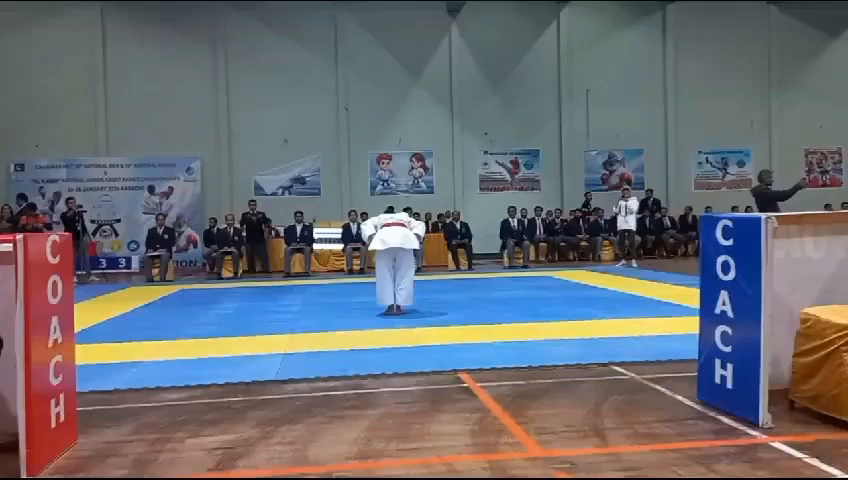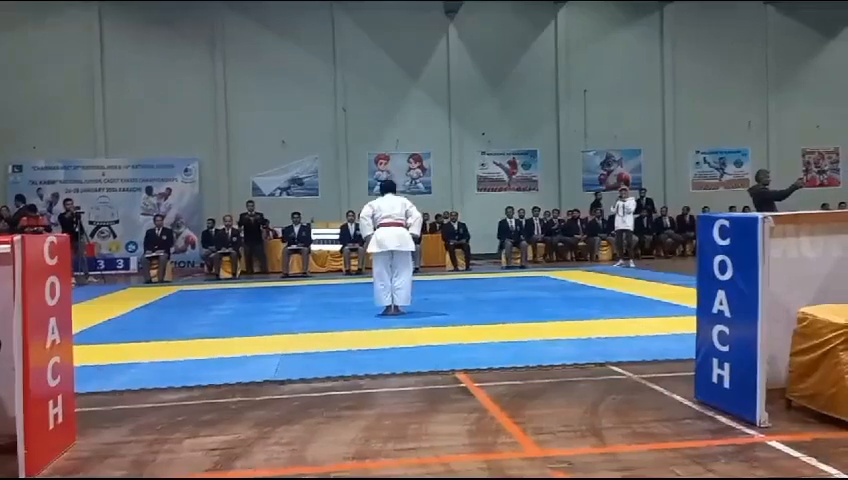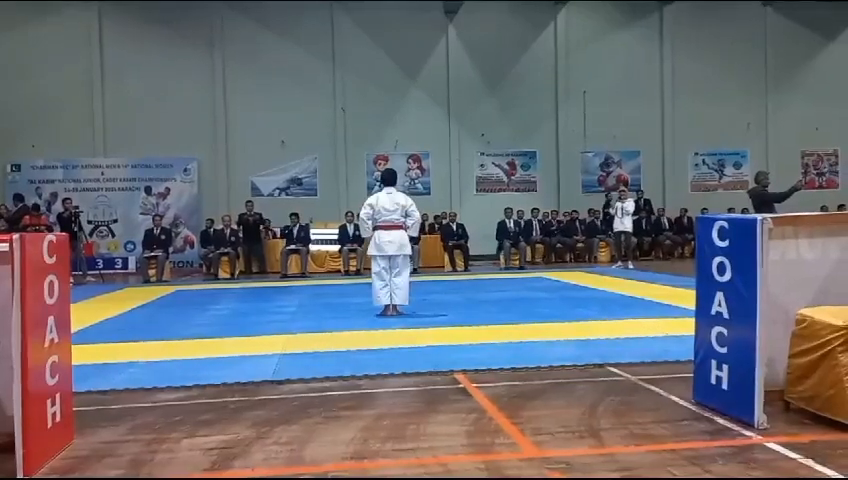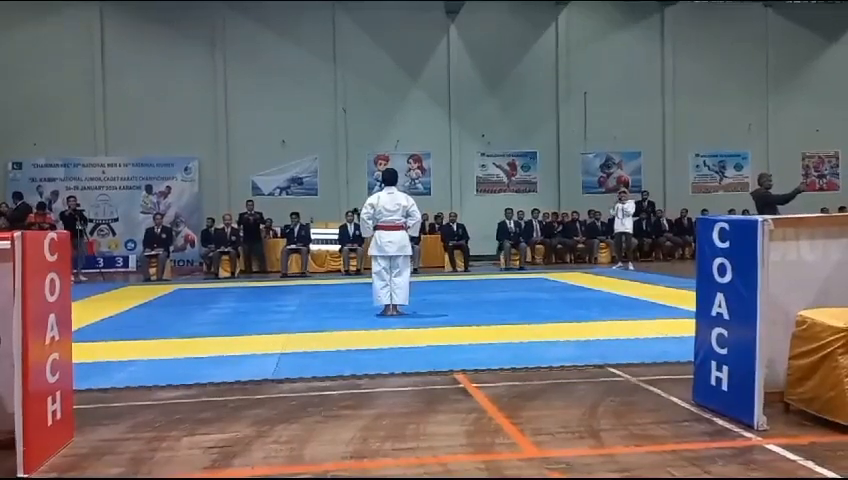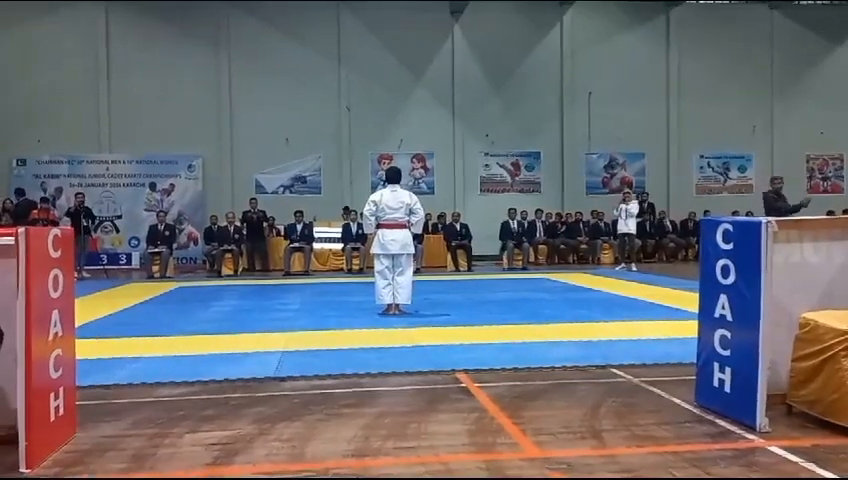
dt=0.4s
person 1, frame 1
left shoulder: (378, 218)
right shoulder: (405, 217)
left elbow: (365, 225)
right elbow: (419, 225)
left wrist: (370, 238)
right wrist: (416, 237)
left hip: (384, 237)
right hip: (403, 236)
left knee: (385, 275)
right knee: (404, 274)
left ankle: (390, 306)
right ankle: (399, 306)
person 1, frame 2
left shoulder: (374, 203)
right shoulder: (403, 201)
left elbow: (364, 217)
right elbow: (416, 216)
left wrist: (369, 236)
right wrist: (410, 234)
left hip: (381, 237)
right hip: (401, 236)
left knee: (382, 274)
right knee: (401, 273)
left ankle: (388, 307)
right ankle: (397, 307)
person 1, frame 3
left shoulder: (374, 198)
right shoulder: (404, 198)
left elbow: (364, 217)
right elbow: (415, 217)
left wrist: (369, 234)
right wrist: (408, 233)
left hip: (380, 238)
right hip: (399, 238)
left knee: (381, 274)
right knee: (399, 273)
left ankle: (386, 307)
right ankle: (395, 307)
person 1, frame 4
left shoulder: (374, 198)
right shoulder: (405, 198)
left elbow: (365, 217)
right elbow: (416, 217)
left wrist: (370, 234)
right wrist: (408, 232)
left hip: (381, 238)
right hip: (400, 238)
left knee: (381, 274)
right knee: (400, 273)
left ankle: (387, 307)
right ankle: (396, 307)
person 1, frame 5
left shoulder: (377, 195)
right shoulder: (409, 196)
left elbow: (367, 214)
right elbow: (419, 214)
left wrist: (372, 231)
right wrist: (411, 230)
left hip: (384, 236)
right hip: (403, 236)
left knee: (384, 273)
right knee: (403, 273)
left ankle: (389, 306)
right ankle: (398, 306)
